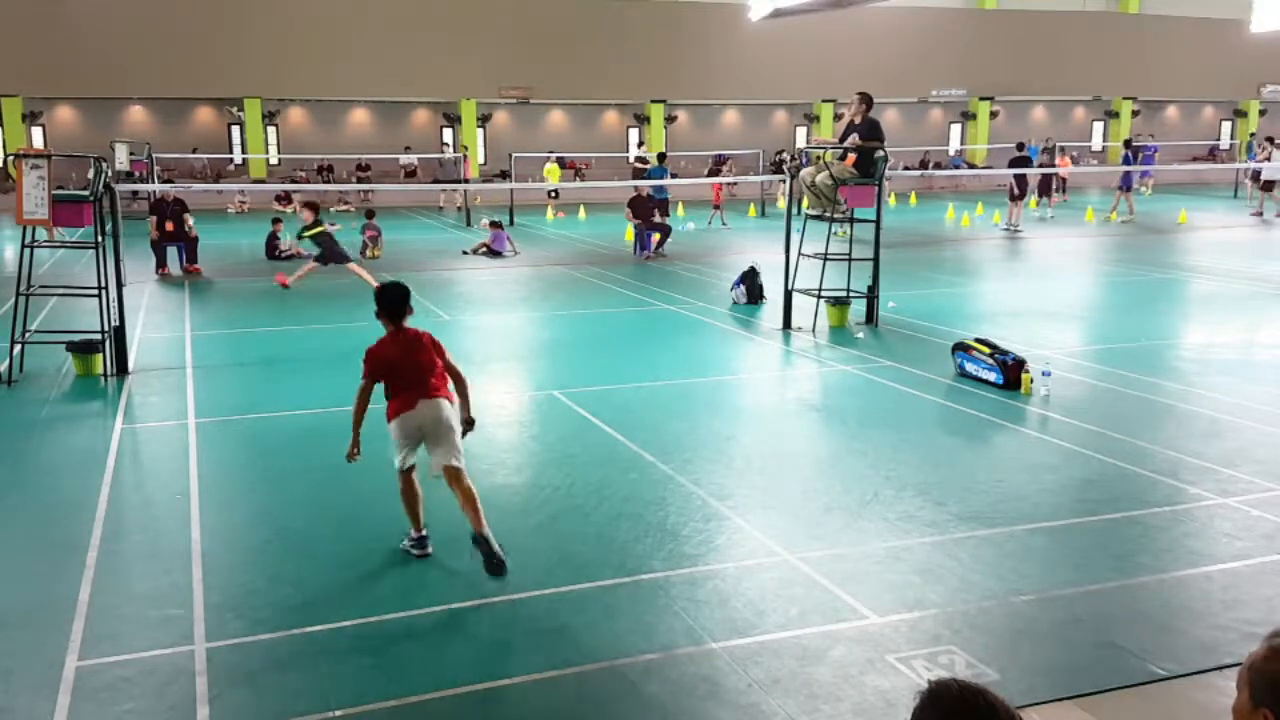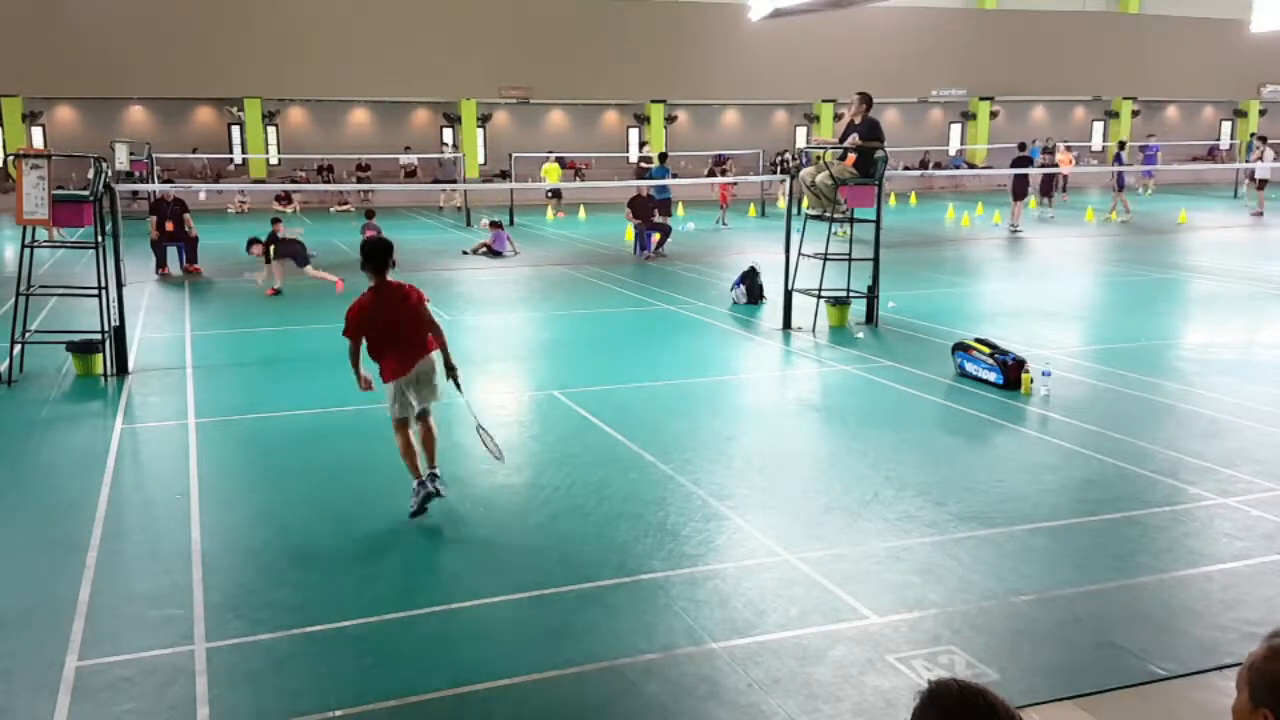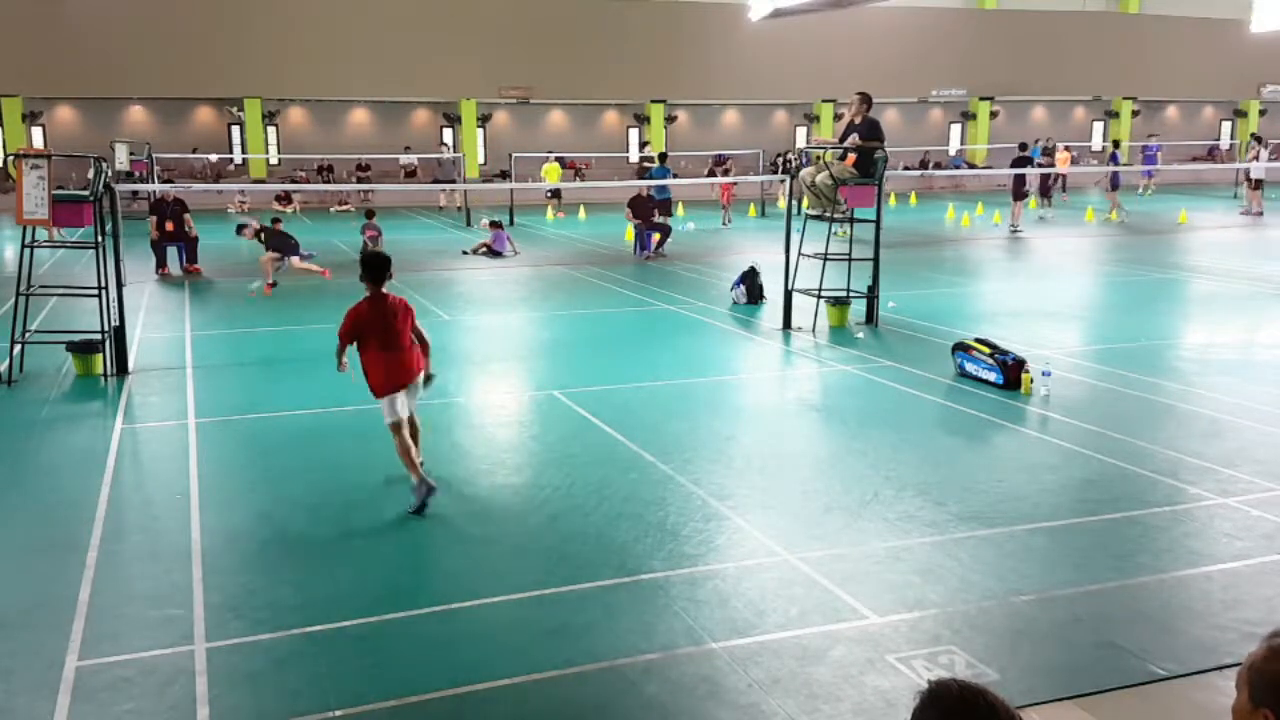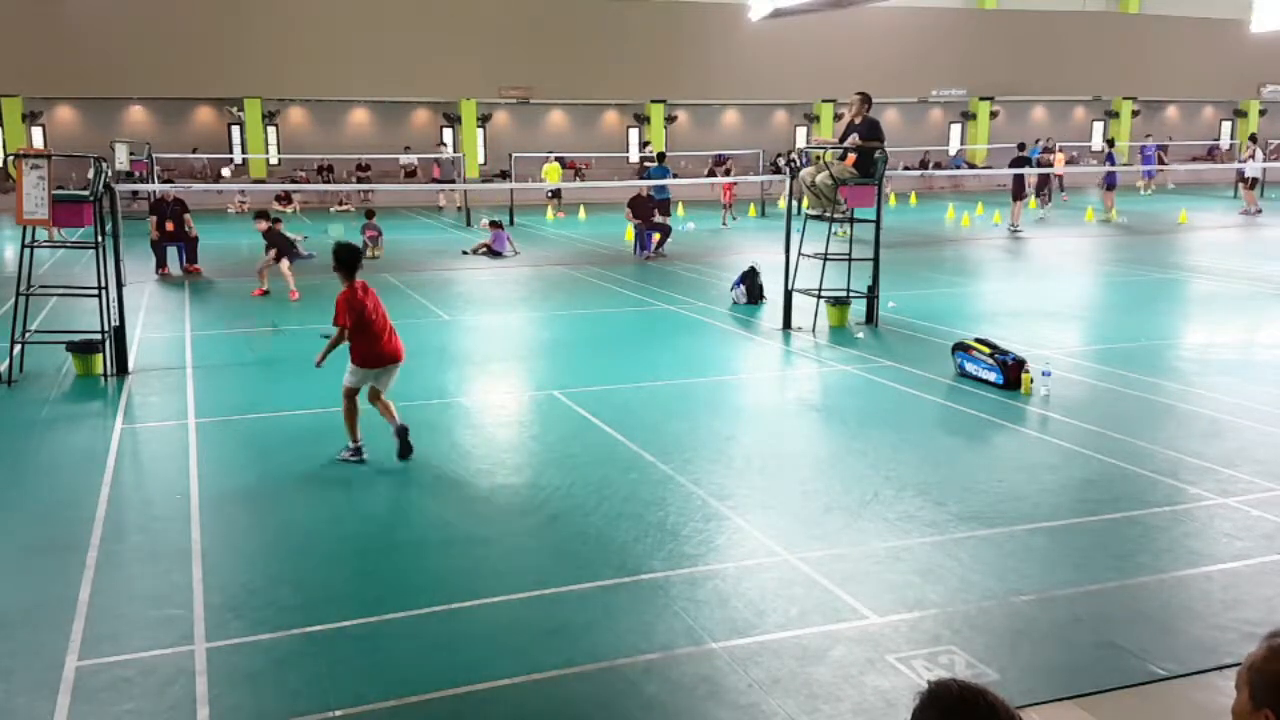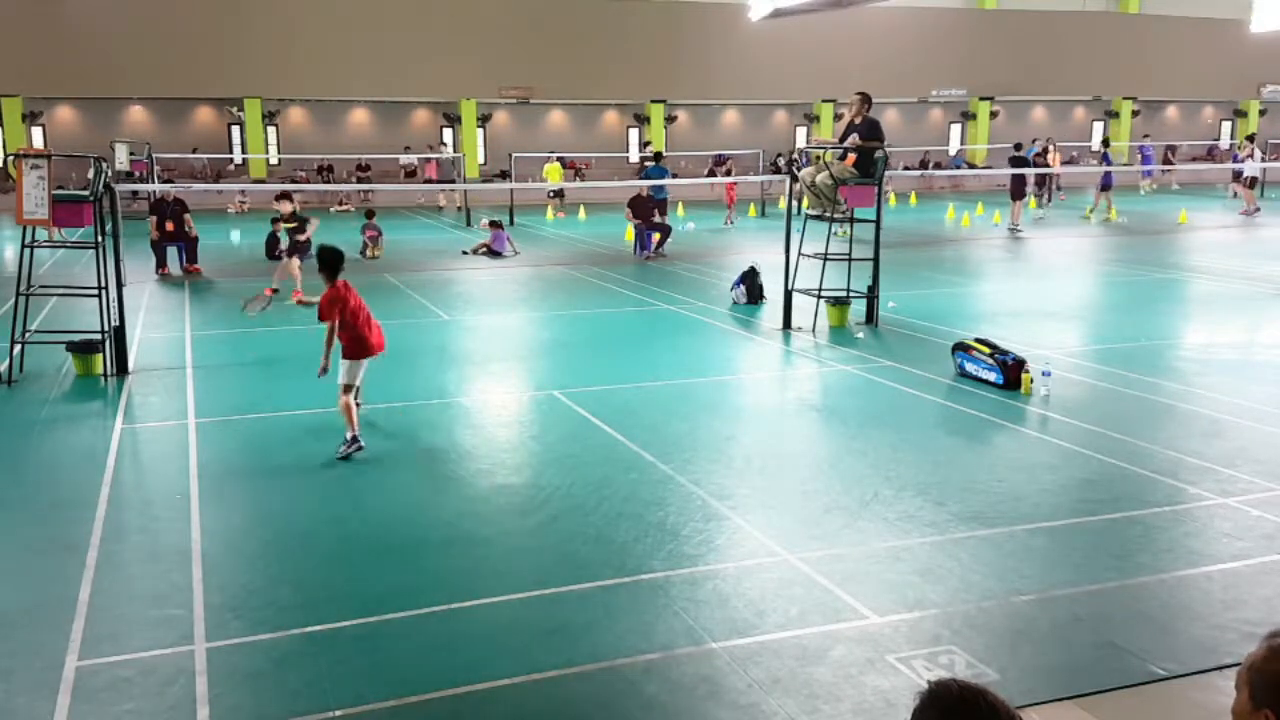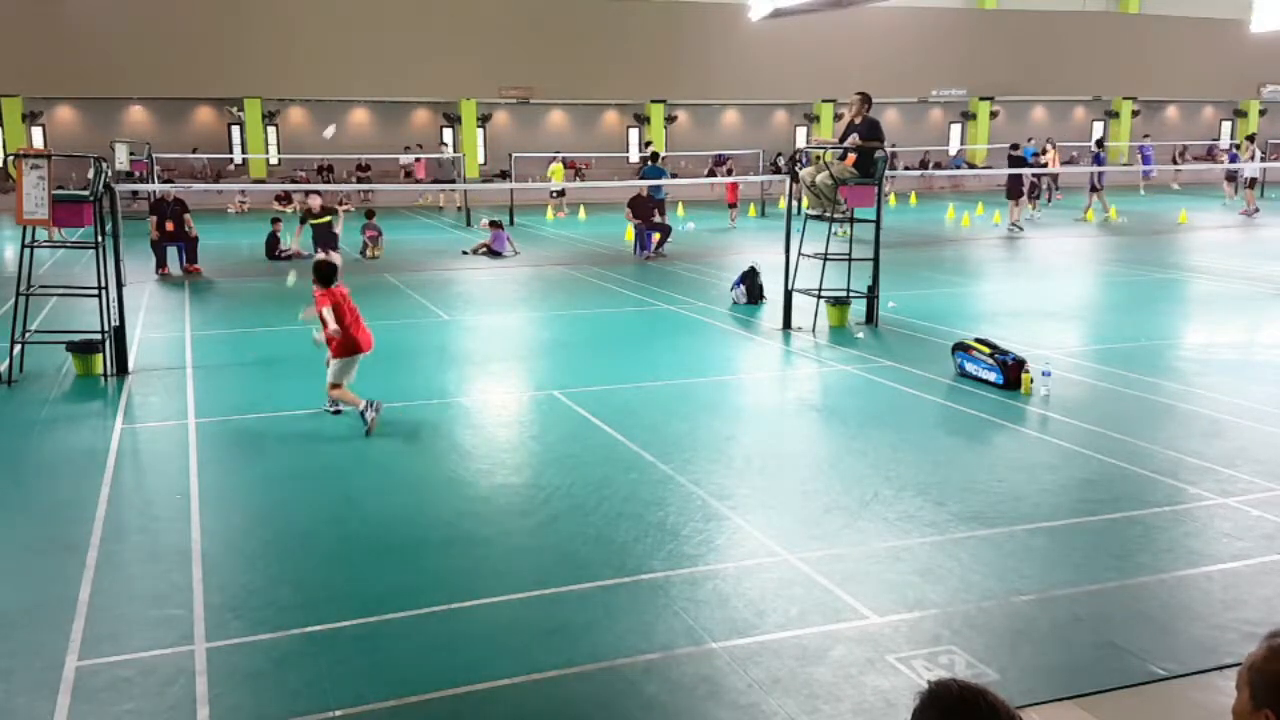
dt=0.2s
person 1, frame 1
left shoulder: (376, 353)
right shoulder: (427, 340)
left elbow: (363, 396)
right elbow: (458, 376)
left wrist: (355, 437)
right wrist: (466, 413)
left hip: (403, 417)
right hip: (439, 407)
left knee: (406, 473)
right knee: (457, 479)
left ankle: (419, 537)
right ankle: (483, 536)
person 1, frame 2
left shoulder: (359, 307)
right shoulder: (410, 293)
left elbow: (354, 349)
right elbow: (434, 327)
left wrist: (359, 375)
right wrist: (448, 361)
left hip: (396, 371)
right hip: (424, 360)
left knee: (402, 430)
right knee: (424, 417)
left ankle: (421, 485)
right ankle: (433, 475)
person 1, frame 3
left shoulder: (356, 314)
right shoulder: (402, 305)
left elbow: (341, 348)
right elbow: (422, 340)
left wrist: (341, 362)
right wrist: (427, 367)
left hip: (386, 380)
right hip: (413, 371)
left knee: (400, 432)
right knee: (410, 415)
left ankle: (422, 483)
right ankle: (417, 464)
person 1, frame 4
left shoulder: (345, 299)
right shoulder: (365, 288)
left elbow: (342, 335)
left wrist: (322, 355)
left hip: (367, 356)
right hip: (394, 353)
left knee: (349, 395)
right knee: (377, 397)
left ankle: (356, 448)
right ankle: (398, 427)
person 1, frame 5
left shoulder: (330, 297)
right shoulder: (345, 286)
left elbow: (332, 328)
left wrist: (325, 358)
right wrist: (309, 301)
left hip: (357, 347)
right hip: (376, 340)
left knee: (345, 394)
left ankle: (353, 438)
right ankle: (355, 400)
person 1, frame 6
left shoulder: (321, 297)
right shoulder: (341, 291)
left elbow: (326, 311)
left wrist: (331, 326)
left hip: (347, 346)
right hip: (364, 341)
left knee: (334, 391)
left ankle: (366, 406)
right ankle: (334, 403)
